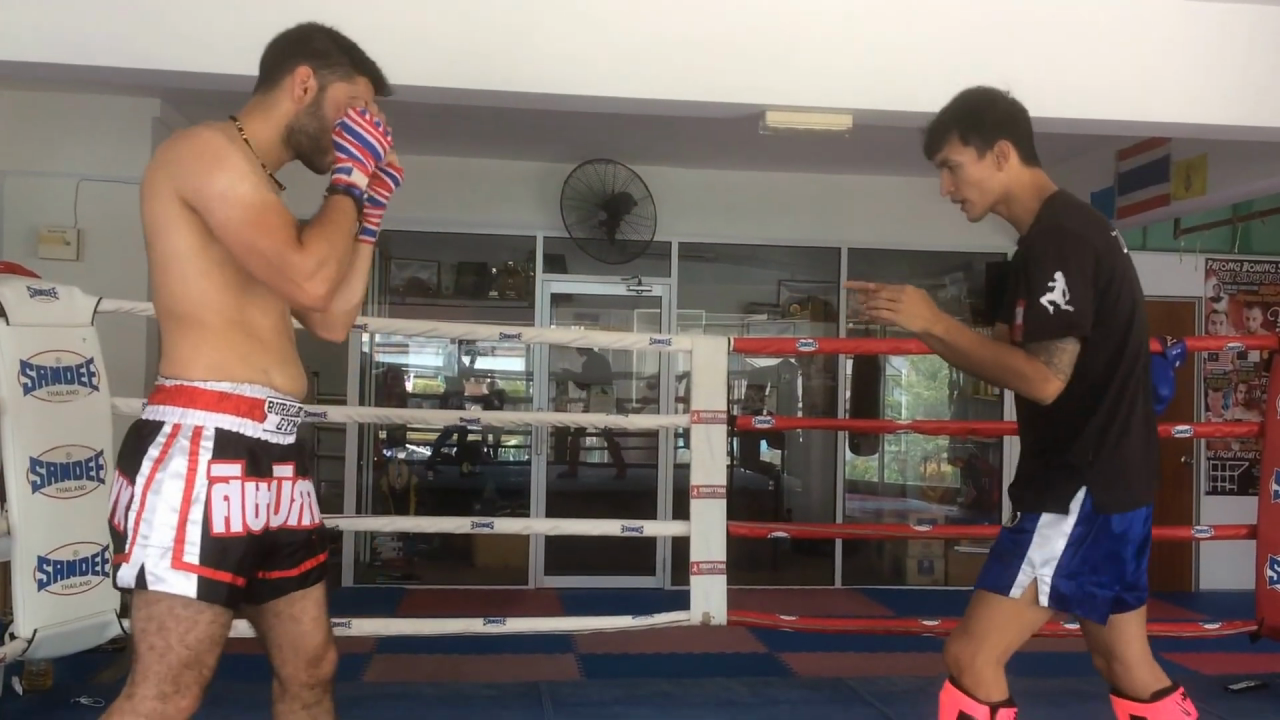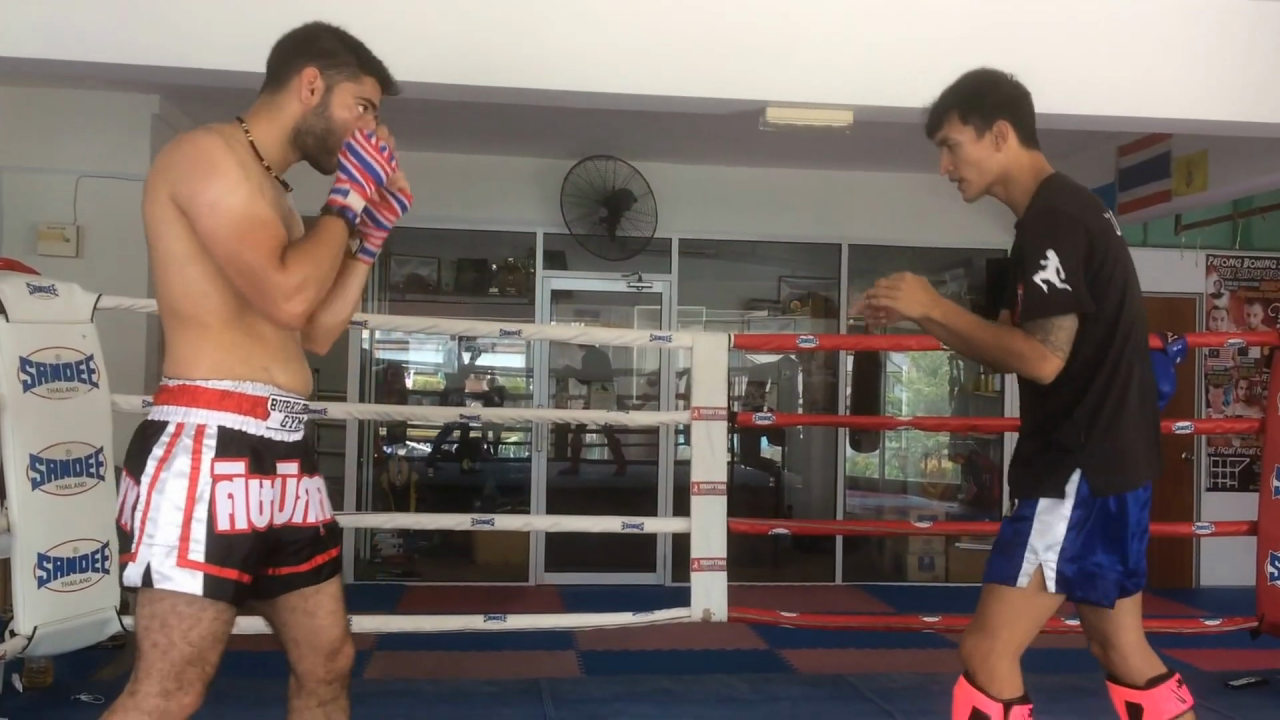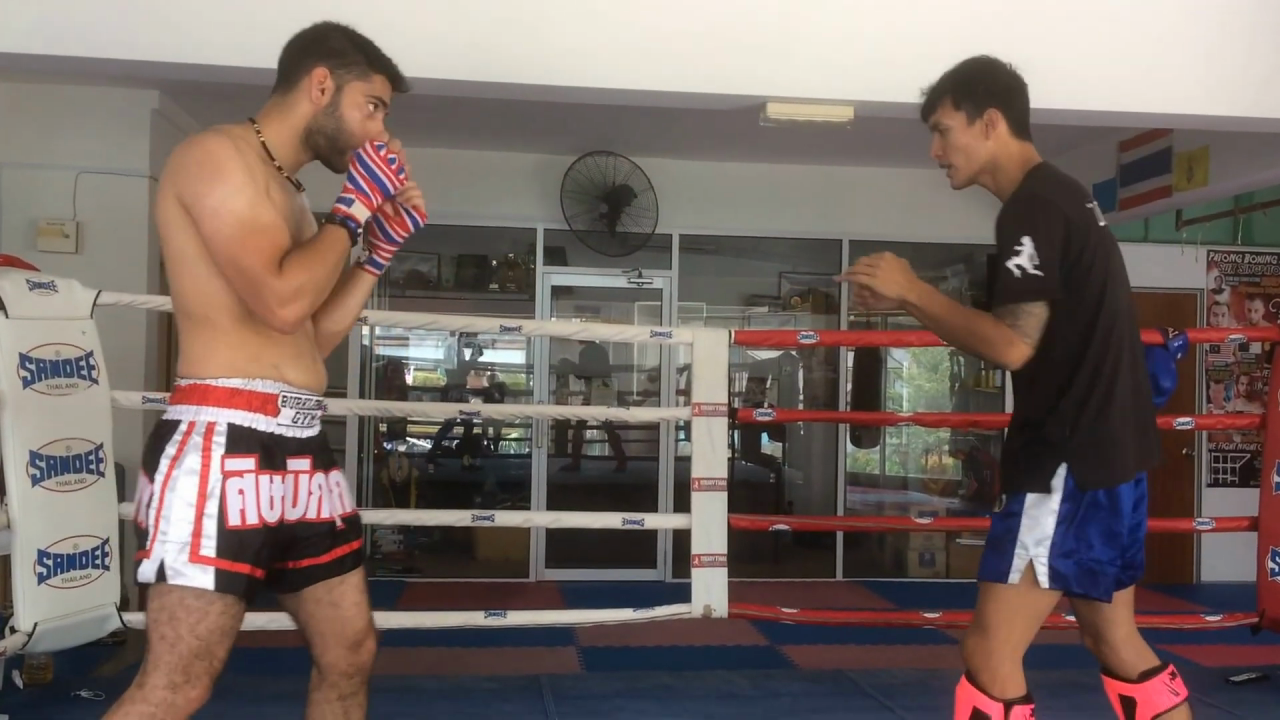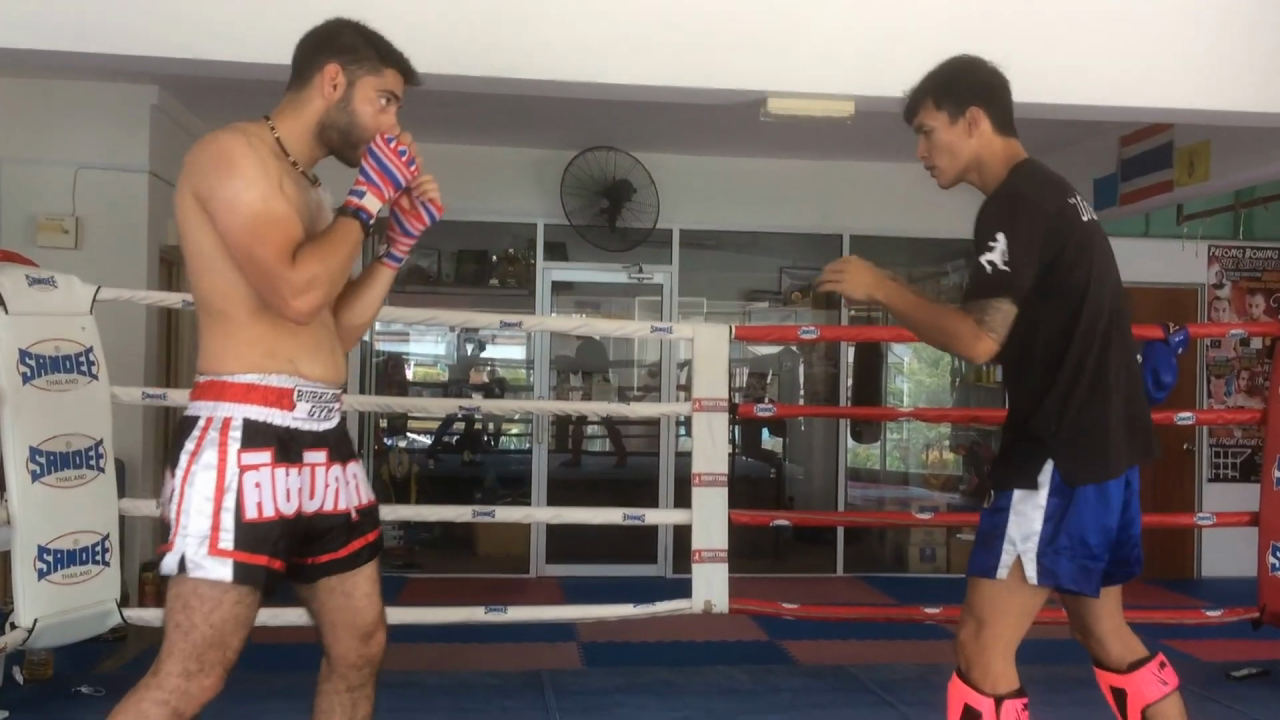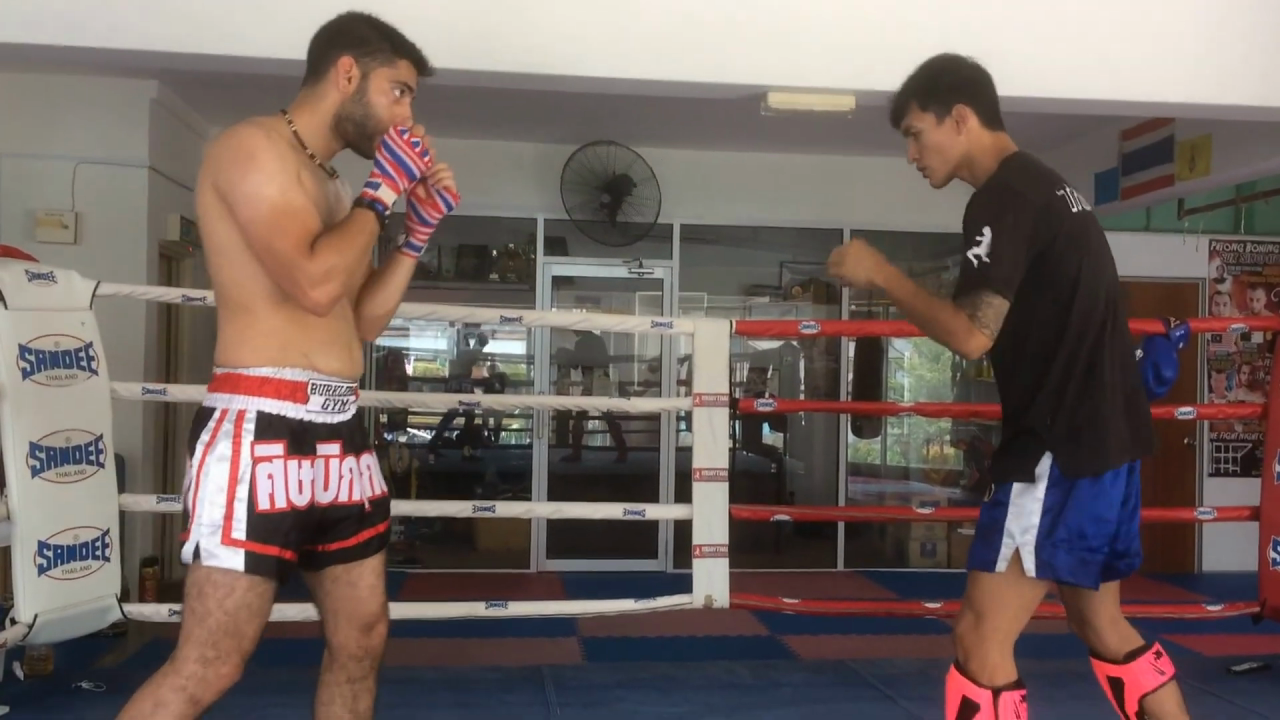
dt=0.1s
person 1, frame 1
left shoulder: (260, 190)
right shoulder: (206, 150)
left elbow: (332, 319)
right elbow: (309, 278)
left wrist: (367, 206)
right wrist: (351, 175)
left hip: (270, 455)
right hip: (202, 447)
person 1, frame 2
left shoulder: (272, 193)
right shoulder: (206, 153)
left elbow: (313, 335)
right elbow: (285, 298)
left wrist: (372, 231)
right wrist: (349, 197)
left hip: (283, 454)
right hip: (209, 447)
left knee: (328, 659)
person 1, frame 3
left shoulder: (286, 195)
right shoulder: (216, 155)
right elbow: (282, 302)
left wrist: (381, 247)
right wrist: (353, 207)
left hip: (301, 451)
right hip: (222, 447)
left knee: (350, 654)
person 1, frame 4
left shoulder: (307, 189)
right shoulder: (233, 153)
right elbow: (296, 293)
left wrist: (400, 239)
right wrist: (368, 197)
left hip: (322, 443)
right hip: (244, 439)
left knee: (358, 648)
person 1, frame 5
left shoulder: (326, 184)
right shoulder: (253, 146)
right elbow: (314, 284)
left wrist: (418, 228)
right wrist: (383, 189)
left hip: (337, 435)
right hip: (259, 433)
left knee: (361, 641)
person 2, frame 1
left shoulder: (1059, 238)
right shoulder: (1060, 235)
left elbow: (1043, 378)
right elbow: (1011, 357)
left wrist: (936, 322)
right wrist: (913, 320)
left hip: (1079, 487)
right hip: (1108, 483)
left knee: (972, 657)
right knee: (1129, 666)
person 2, frame 2
left shoulder: (1053, 218)
right shoulder: (1067, 213)
left elbow: (1041, 357)
right elbow: (1021, 347)
left wrist: (935, 306)
right wrist: (920, 315)
left hip: (1077, 469)
right hip: (1113, 465)
left knee: (989, 653)
right knee: (1122, 647)
person 2, frame 3
left shoulder: (1034, 207)
right shoulder: (1056, 201)
left elbow: (1012, 344)
right elbow: (1012, 336)
left wrist: (915, 289)
right wrist: (906, 299)
left hip: (1066, 463)
right hip: (1103, 458)
left knee: (991, 652)
right knee: (1115, 641)
person 2, frame 4
left shoulder: (1015, 204)
right shoulder: (1052, 197)
left elbow: (977, 339)
left wrist: (878, 289)
right wrist: (892, 296)
left hip: (1060, 456)
right hip: (1105, 450)
left knee: (983, 644)
right knee: (1104, 632)
person 2, frame 5
left shoulder: (1002, 199)
right shoulder: (1046, 190)
left elbow: (973, 334)
left wrist: (882, 274)
right wrist: (896, 286)
left hip: (1058, 450)
right hip: (1103, 442)
left knee: (982, 637)
right knee: (1101, 624)
